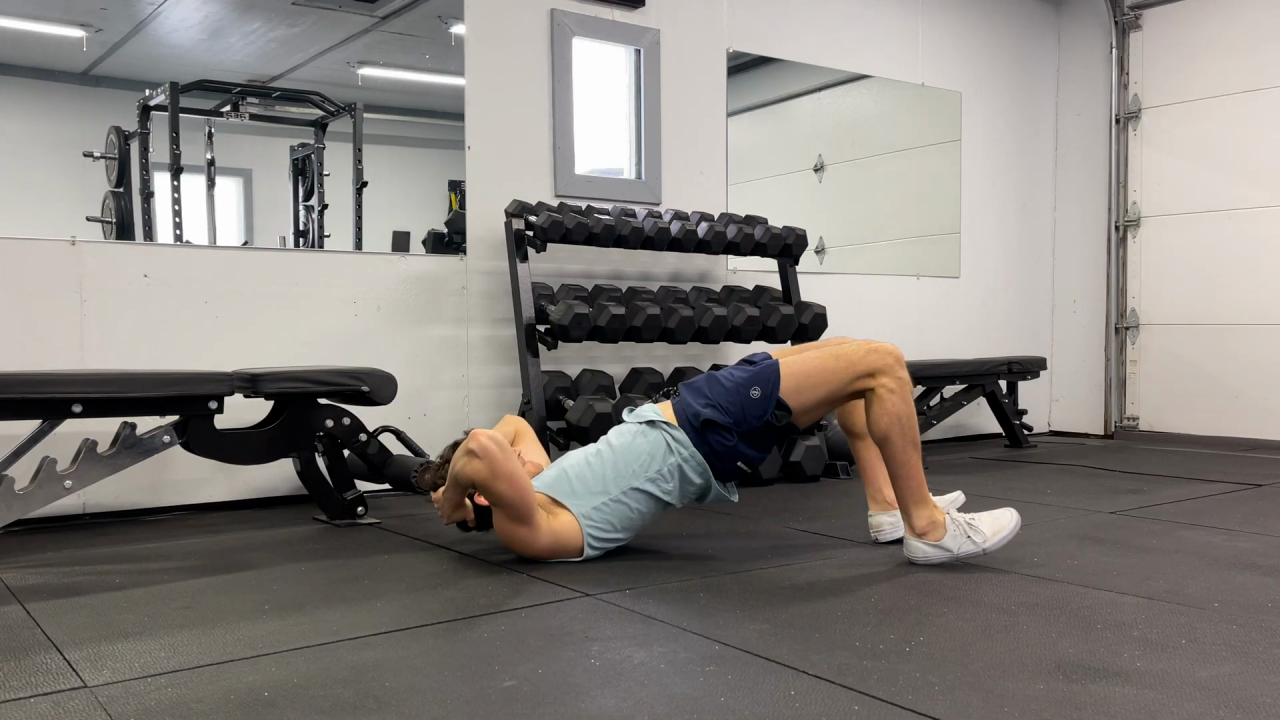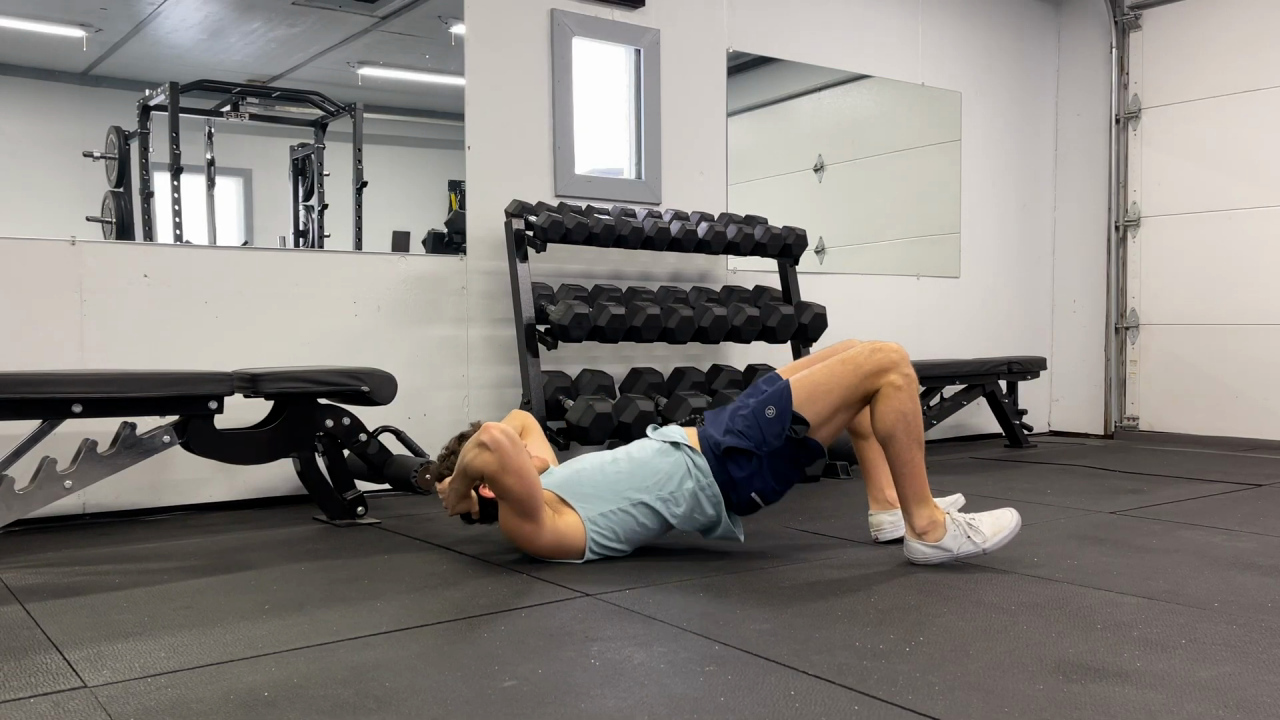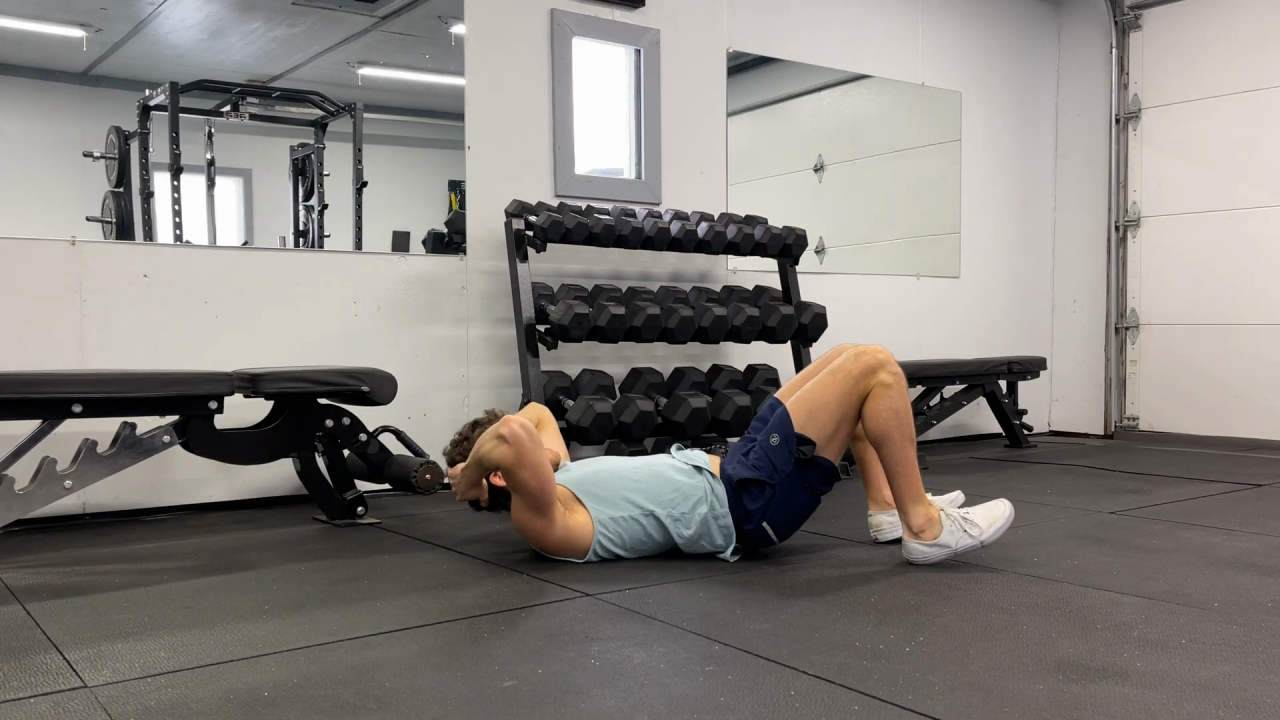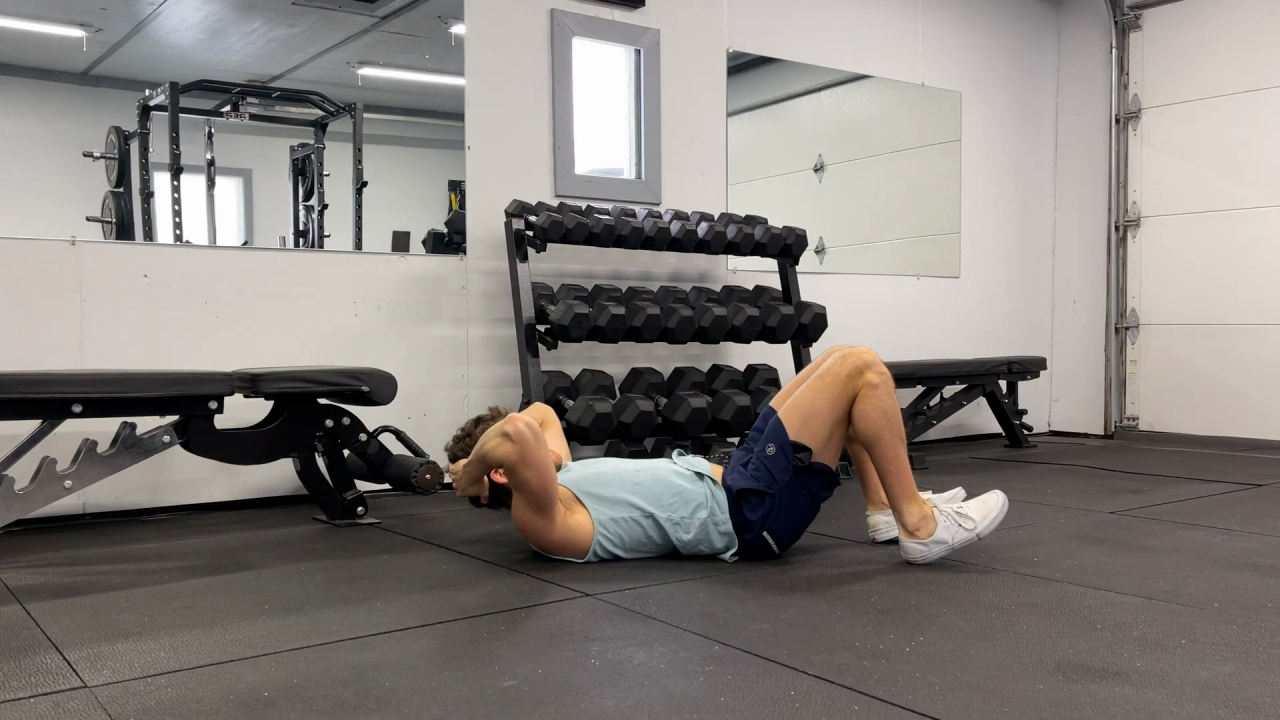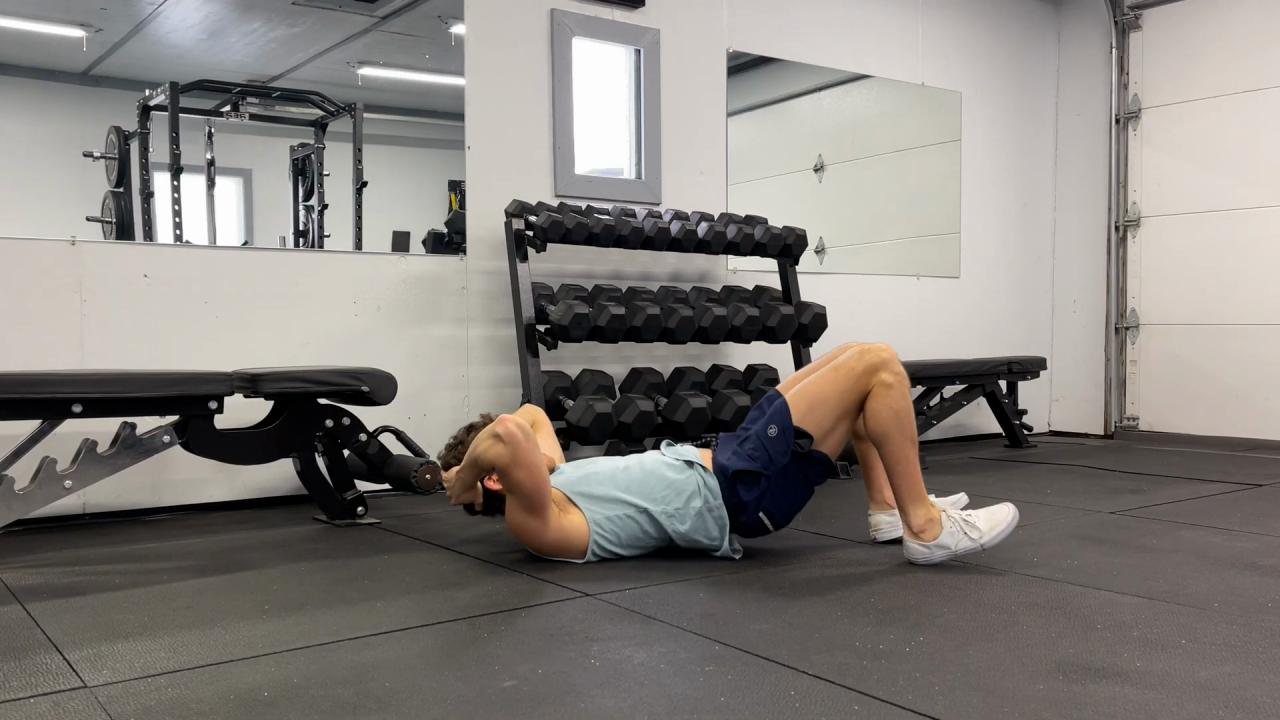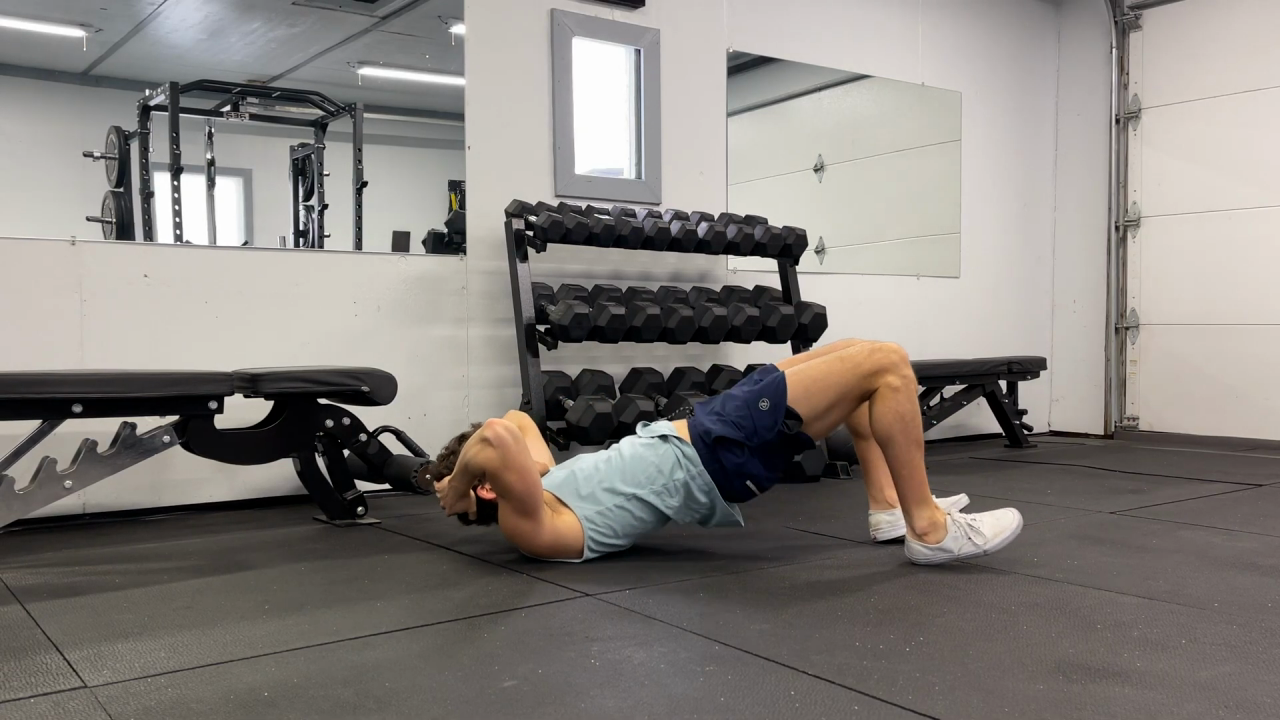
dt=0.2s
person 1, frame 1
left shoulder: (535, 493)
right shoulder: (525, 528)
left elbow: (511, 424)
right elbow: (482, 449)
left wrist: (460, 485)
right wrist: (450, 498)
left hip: (696, 418)
left knee: (850, 354)
right knee: (884, 364)
left ankle: (888, 510)
right ankle: (928, 528)
person 1, frame 2
left shoulder: (546, 489)
right shoulder: (533, 527)
left elbow: (521, 419)
right elbow: (493, 441)
left wrist: (457, 479)
right wrist: (456, 492)
left hip: (714, 444)
right hip: (730, 468)
left knee: (856, 355)
right knee: (890, 363)
left ankle: (891, 509)
right ankle: (929, 529)
person 1, frame 3
left shoulder: (556, 486)
right shoulder: (542, 521)
left elbow: (537, 413)
right elbow: (513, 435)
left wrist: (467, 466)
right wrist: (465, 479)
left hip: (730, 474)
right hip: (749, 501)
left knee: (848, 360)
right knee: (875, 366)
left ankle: (890, 511)
right ankle: (926, 526)
person 1, frame 4
left shoulder: (557, 486)
right shoulder: (542, 520)
left elbow: (541, 413)
right elbow: (518, 433)
left wrist: (473, 464)
right wrist: (468, 474)
left hip: (730, 481)
right hip: (748, 509)
left knee: (843, 363)
right knee: (862, 367)
left ankle: (889, 511)
right ankle: (921, 525)
person 1, frame 5
left shoulder: (552, 488)
right shoulder: (538, 525)
left elbow: (530, 414)
right elbow: (507, 435)
left wrist: (463, 471)
right wrist: (462, 482)
left hip: (722, 469)
right hip: (739, 483)
left knee: (857, 360)
right knee: (880, 364)
left ankle: (891, 511)
right ankle: (927, 528)
person 1, frame 6
left shoulder: (541, 492)
right shoulder: (532, 527)
left elbow: (516, 419)
right elbow: (492, 437)
right wrist: (455, 490)
left hip: (713, 435)
right hip: (720, 448)
left knee: (856, 356)
right knee: (889, 363)
left ankle: (890, 508)
right ankle: (929, 529)
